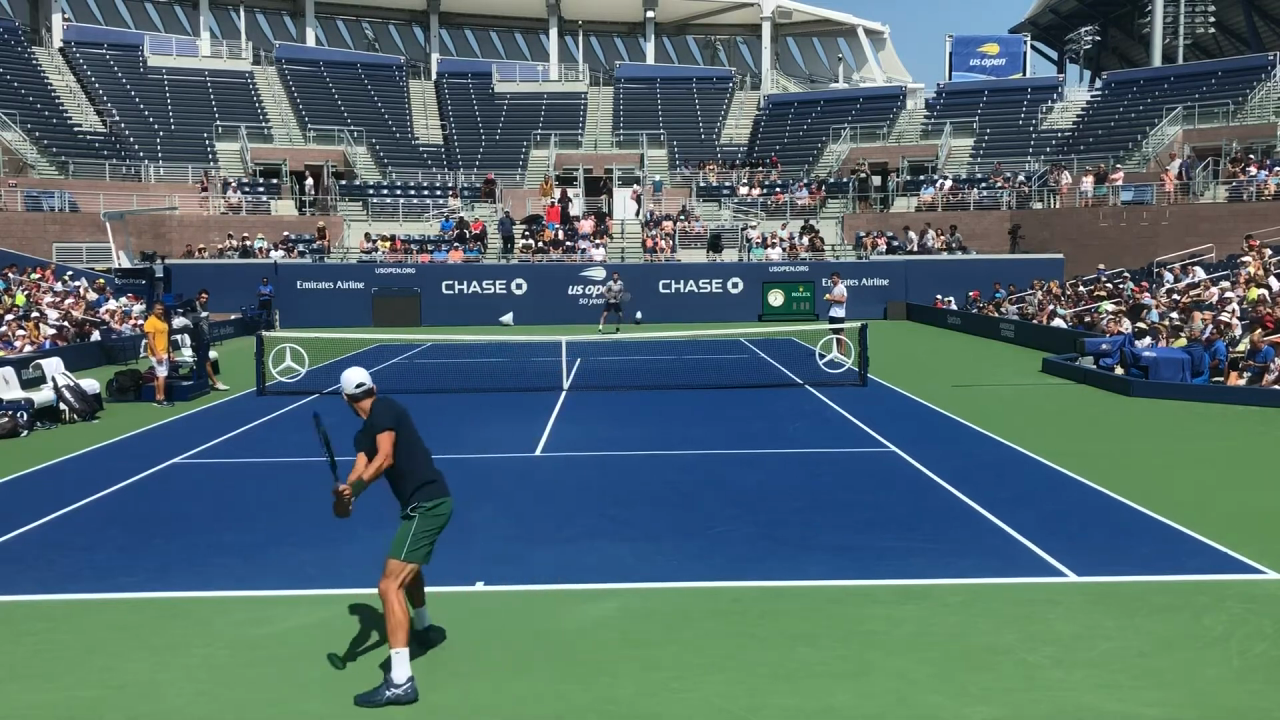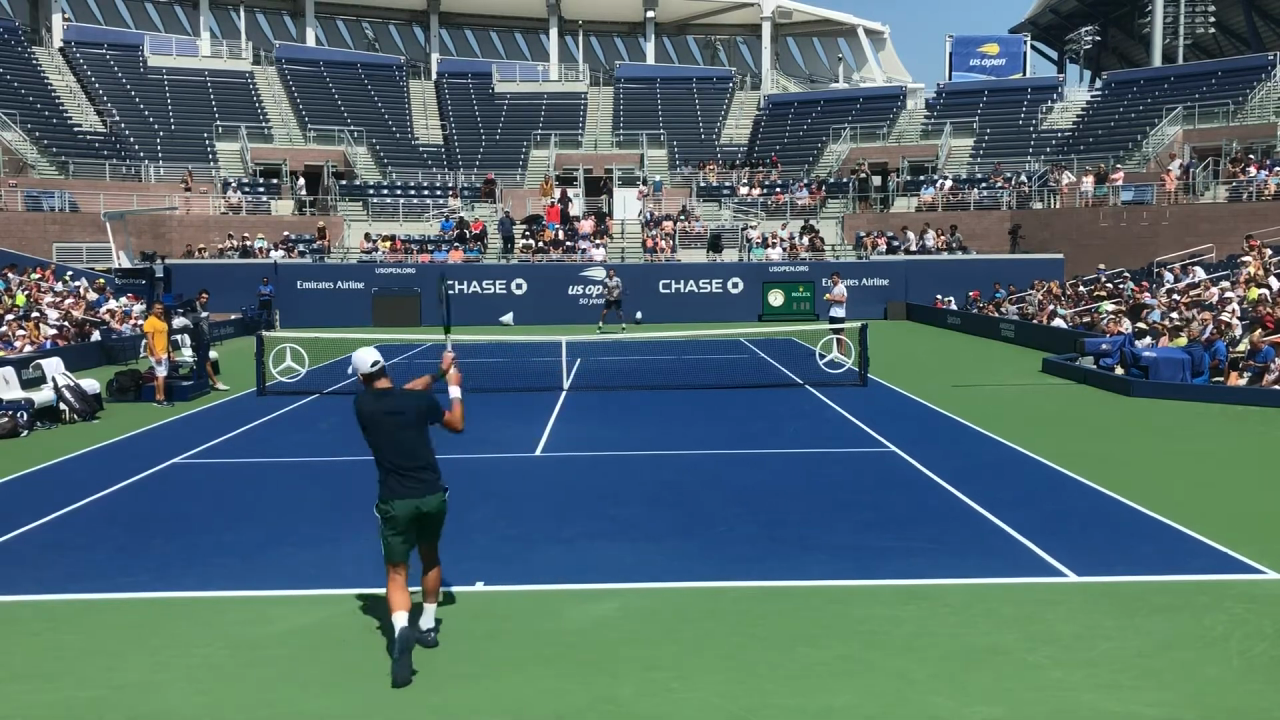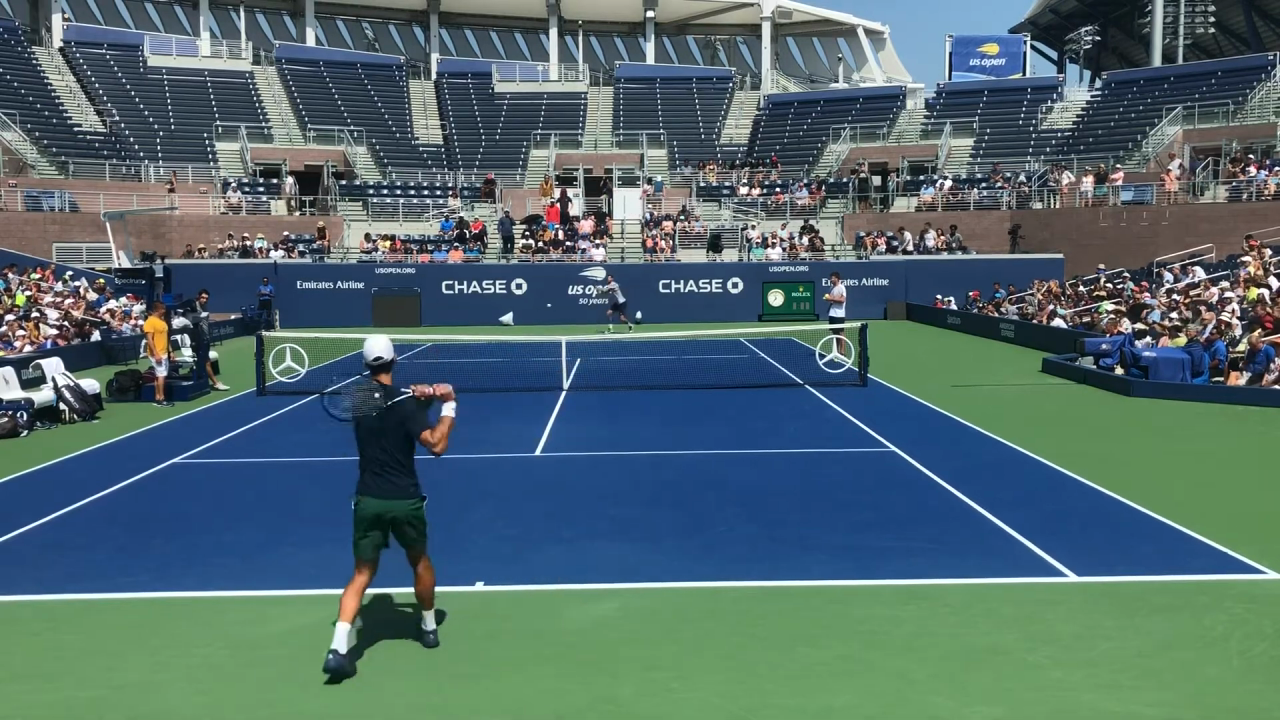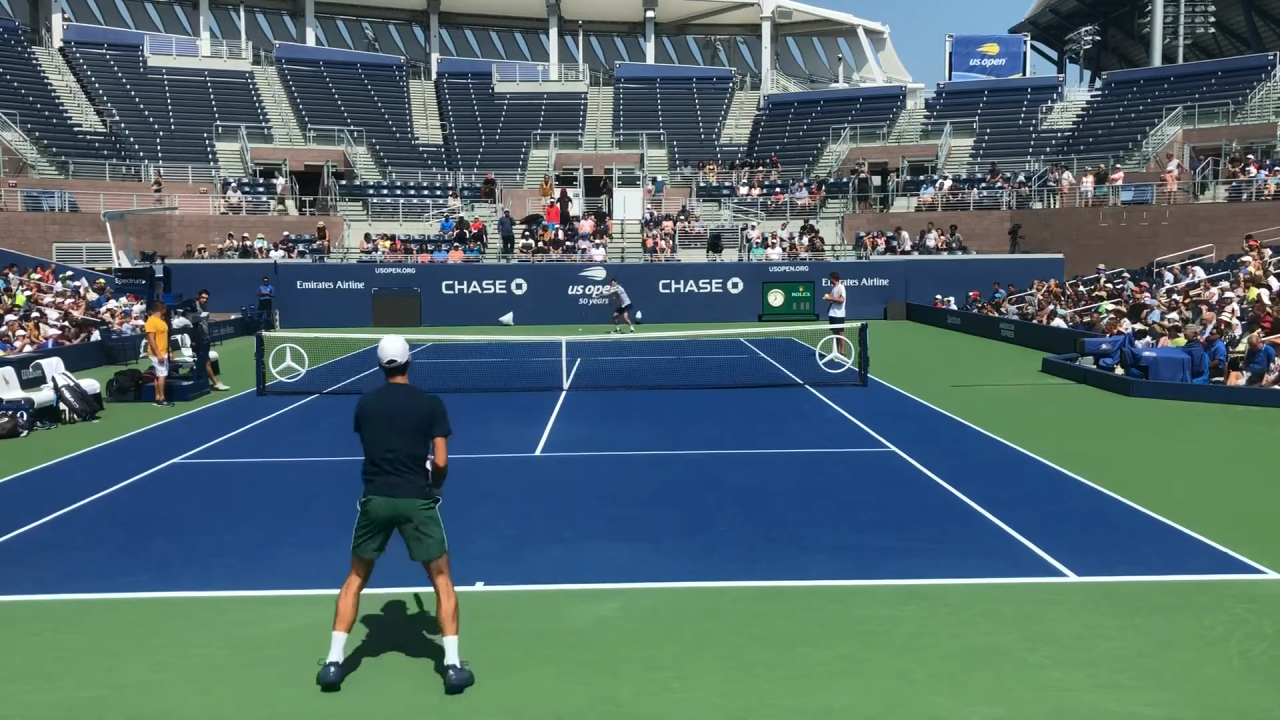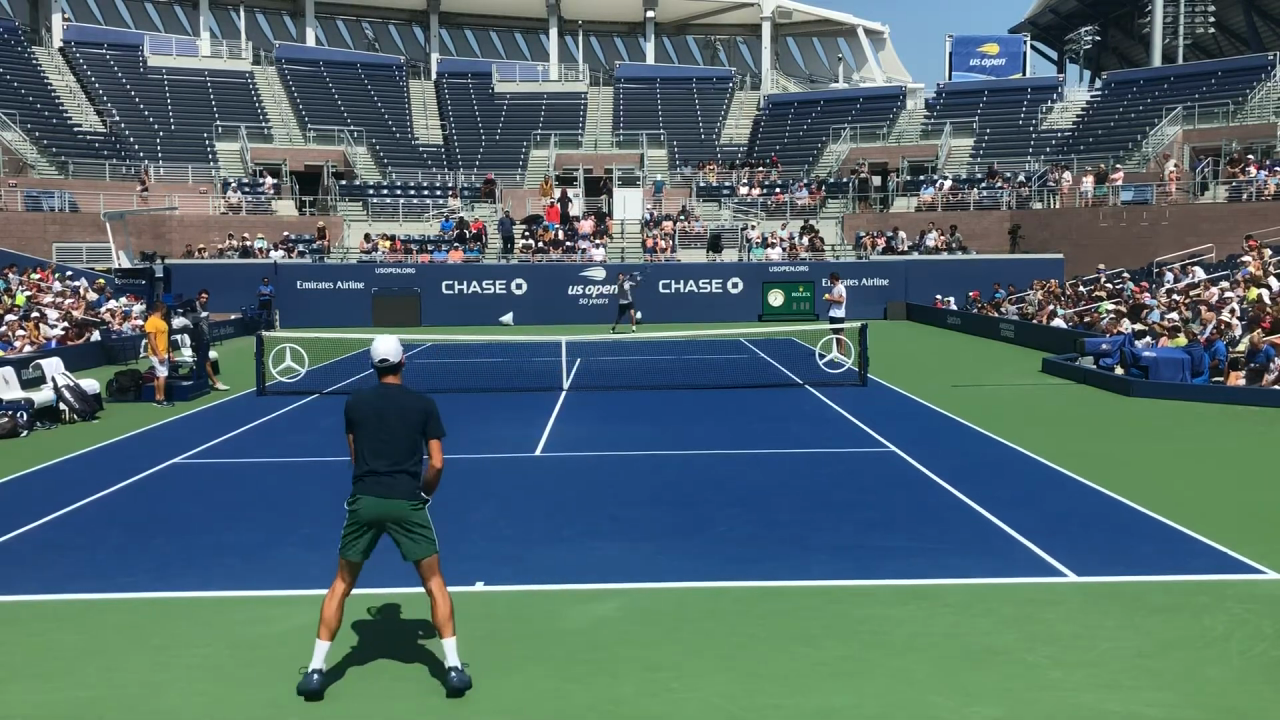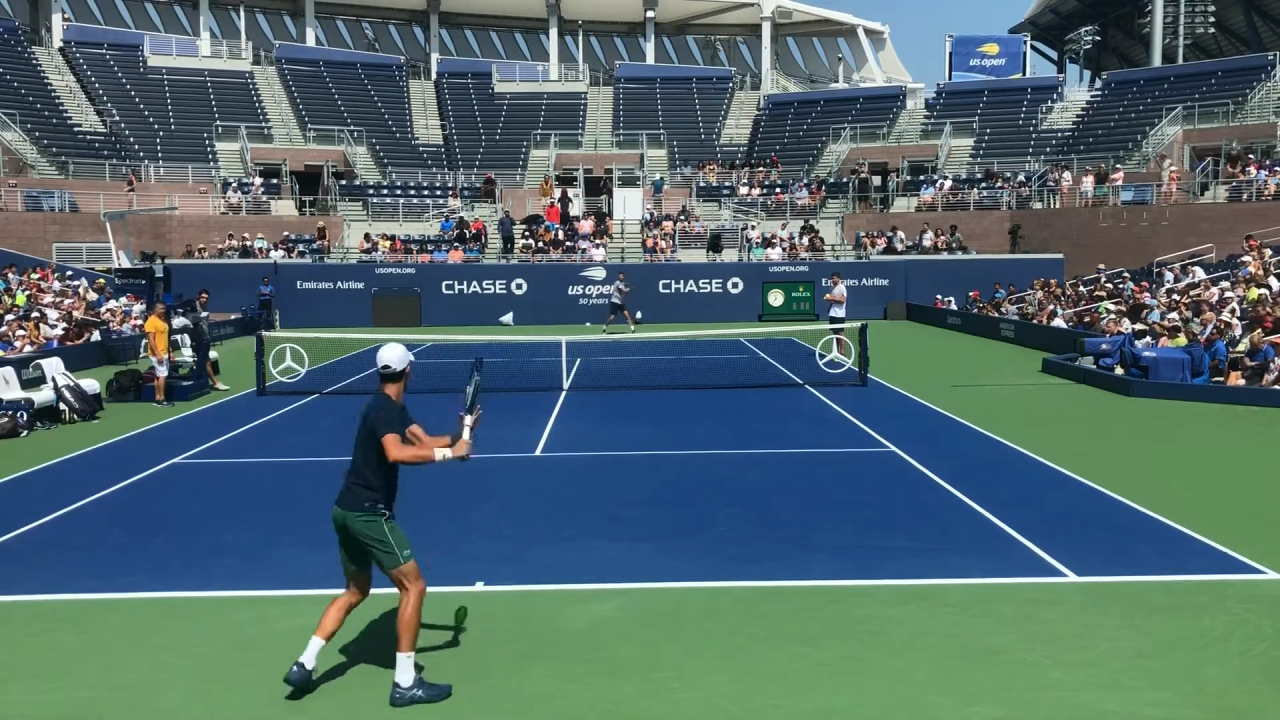
dt=0.4s
person 1, frame 1
left shoulder: (385, 409)
right shoulder: (365, 433)
left elbow: (385, 459)
right elbow: (360, 470)
left wrist: (352, 487)
right wrist: (346, 496)
left hip: (428, 504)
right hip: (429, 502)
left knee: (391, 586)
right knee: (407, 565)
left ankle: (400, 682)
right ankle: (424, 628)
person 1, frame 2
left shoulder: (363, 403)
right shoulder: (420, 400)
right elbow: (457, 425)
left wrist: (438, 374)
right wrist: (453, 386)
left hip: (395, 501)
right hip: (434, 495)
left knee: (396, 574)
right knee: (431, 558)
left ankle: (403, 629)
right ankle: (426, 628)
person 1, frame 3
right shoulder: (405, 406)
right elbow: (437, 447)
left wrist: (417, 395)
right wrist: (449, 407)
left hip: (368, 500)
right hip: (405, 500)
left knee: (362, 576)
right knee: (420, 560)
left ankle: (338, 650)
right ankle: (429, 627)
person 1, frame 4
left shoulder: (364, 404)
right shoulder: (431, 404)
right elbow: (441, 462)
right wrist: (434, 481)
left hip: (375, 500)
right hip: (417, 502)
left knee: (355, 579)
right knee: (442, 580)
left ankle: (333, 663)
right ankle: (453, 667)
person 1, frame 5
left shoulder: (354, 404)
right shoulder: (424, 405)
left elbow: (355, 458)
right elbow: (437, 464)
right wrist: (423, 493)
left hip: (364, 501)
right hip: (407, 503)
left knee: (341, 585)
right knee: (434, 583)
left ankle: (315, 670)
right ankle: (453, 668)
person 1, frame 6
left shoulder: (385, 407)
right shoulder: (388, 410)
left elbow: (425, 443)
right elbow: (395, 454)
left wrist: (459, 436)
right wrist: (447, 454)
left hip: (348, 510)
right hip: (368, 513)
left knee: (355, 592)
right knee: (414, 587)
left ankle: (305, 666)
right ankle: (405, 683)
